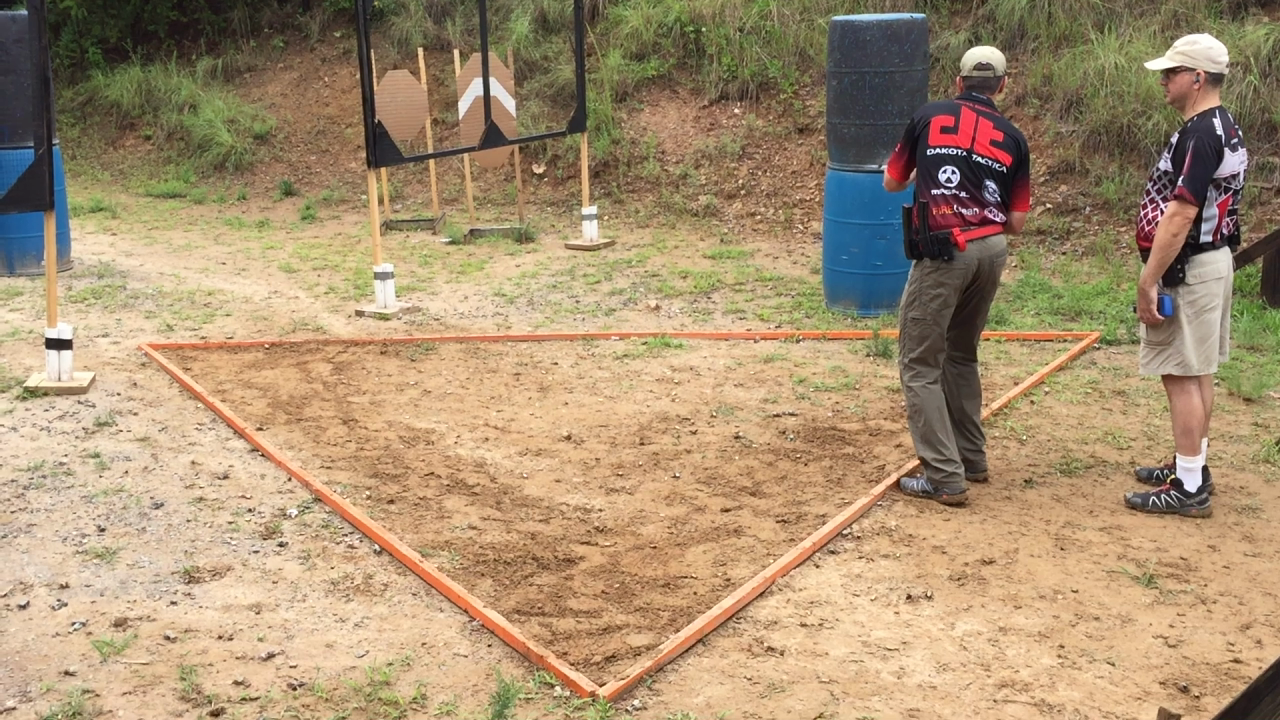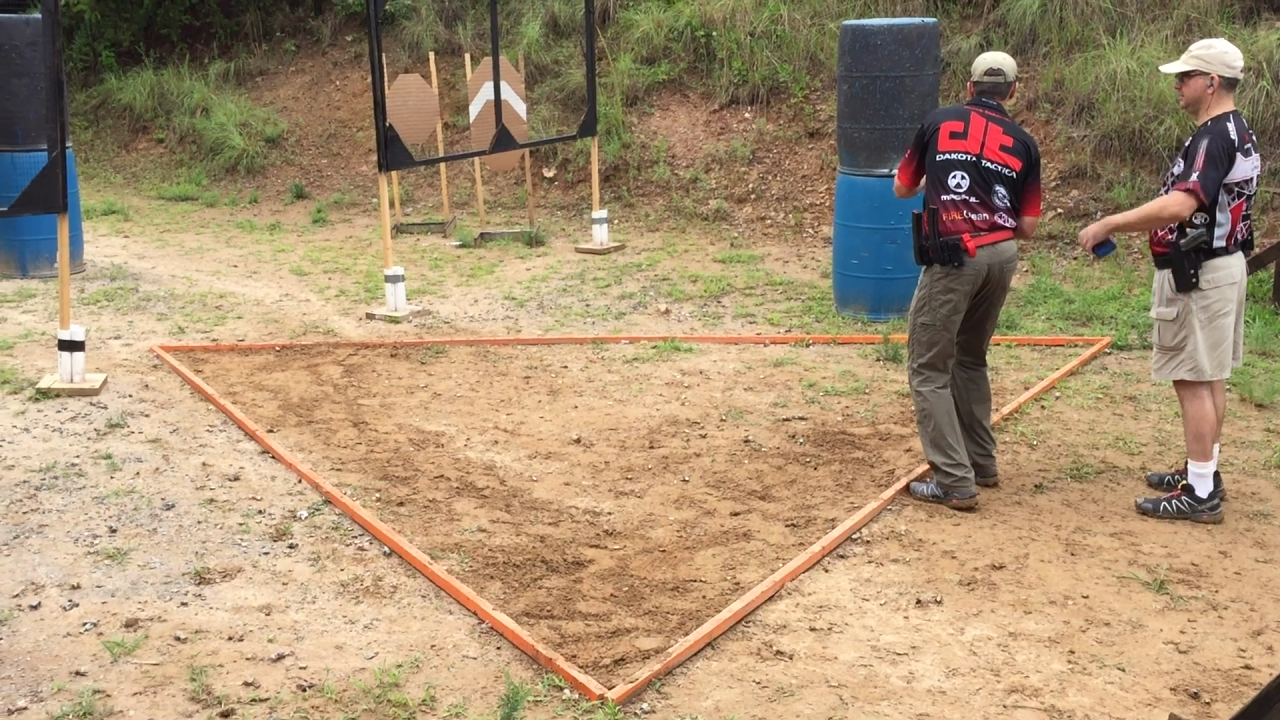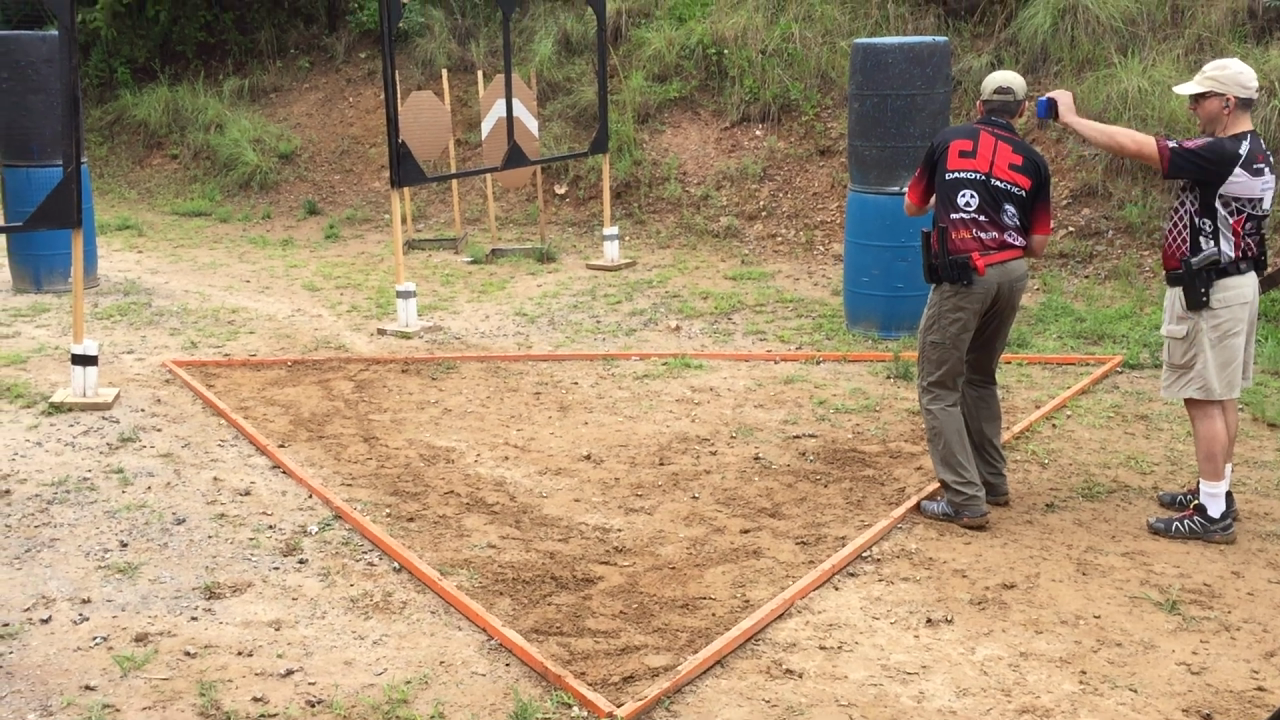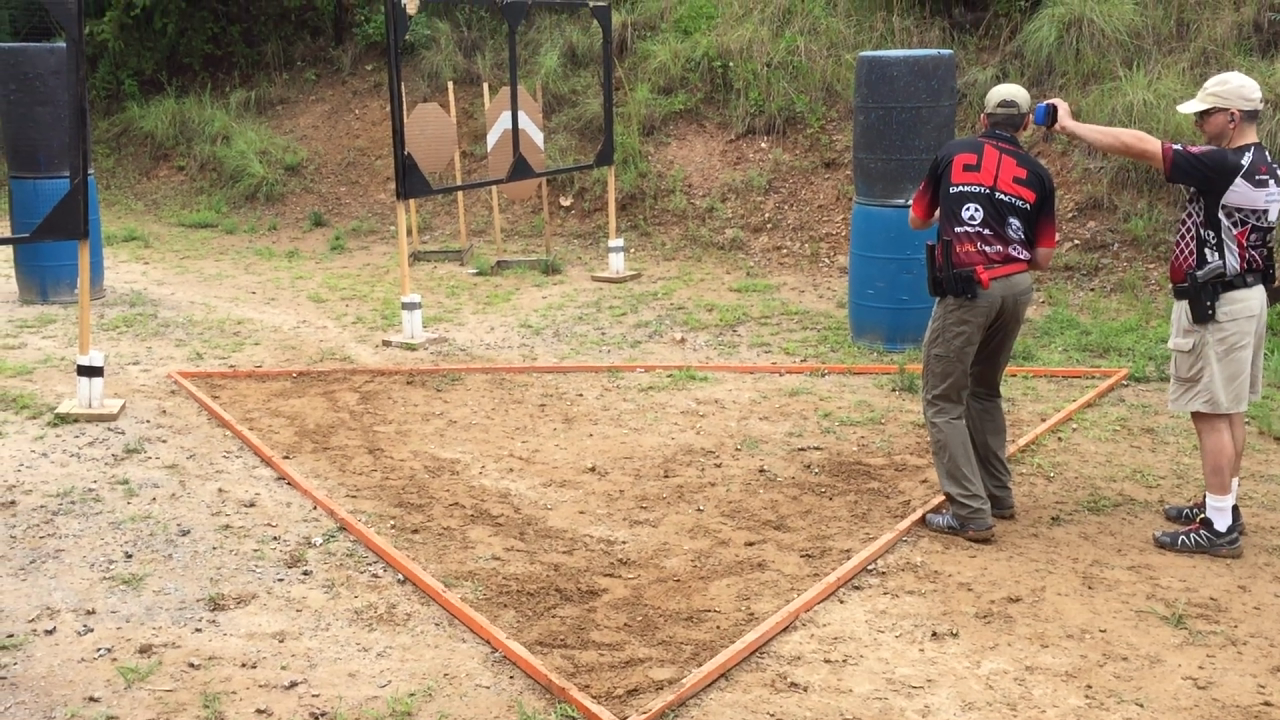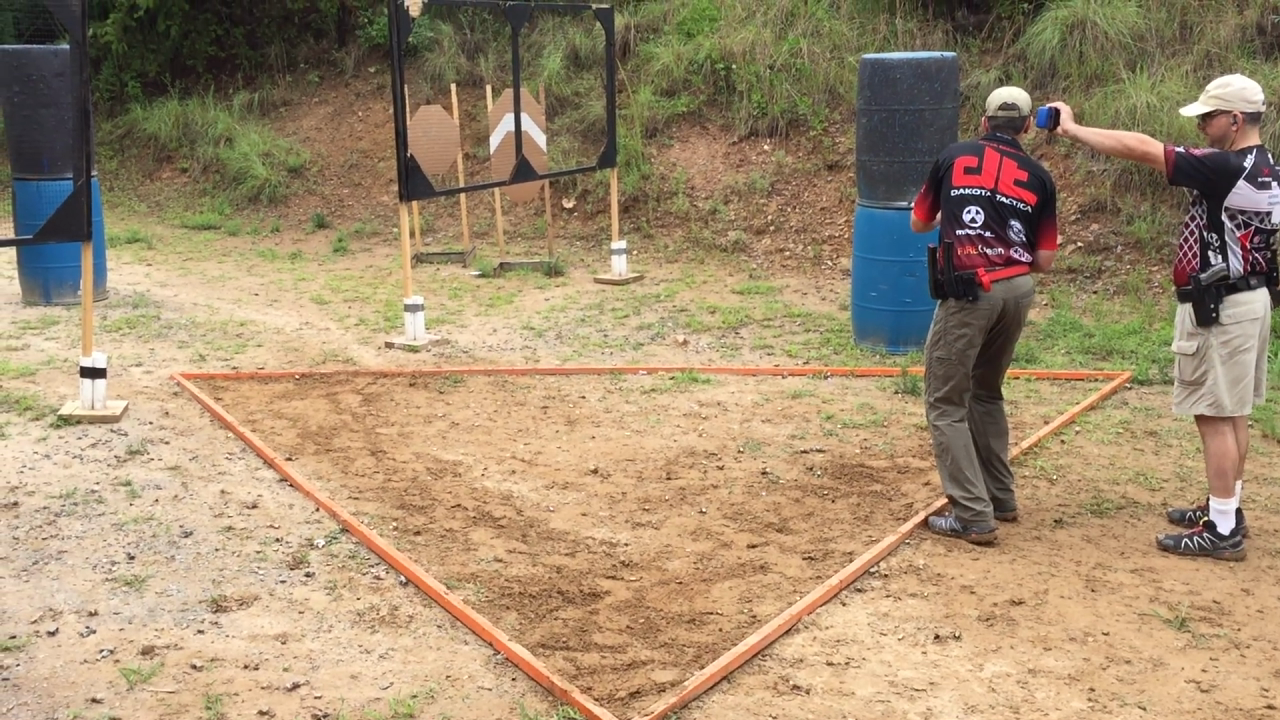
dt=0.4s
person 1, frame 1
left shoulder: (1200, 134)
right shoulder: (1222, 128)
left elbow: (1180, 215)
left wrist: (1149, 281)
left hip: (1186, 268)
right hip: (1210, 260)
left knee: (1182, 375)
right knee: (1198, 372)
left ankle: (1188, 488)
right ankle: (1190, 467)
person 1, frame 2
left shoulder: (1217, 137)
right shoulder: (1234, 132)
left elbow: (1178, 205)
left wrist: (1107, 226)
left hip: (1198, 273)
right hip: (1219, 265)
left knee: (1194, 380)
right knee: (1209, 377)
left ankle: (1200, 493)
right ankle: (1202, 473)
person 1, frame 3
left shoulder: (1224, 155)
right shoulder: (1254, 153)
left elbow: (1138, 146)
left wrist: (1072, 120)
left hip: (1209, 292)
right hip: (1234, 283)
left knee: (1205, 399)
right knee: (1221, 396)
left ankle: (1212, 513)
right ankle: (1215, 492)
person 1, frame 4
left shoulder: (1226, 166)
left elbow: (1139, 146)
left wrist: (1071, 126)
left hip: (1215, 305)
left knee: (1211, 413)
right knee: (1229, 409)
left ankle: (1217, 527)
right ankle: (1221, 506)
person 1, frame 5
left shoulder: (1229, 169)
left elbow: (1143, 148)
left wrist: (1074, 130)
left hip: (1220, 308)
left knee: (1216, 417)
right knee: (1233, 413)
left ankle: (1222, 531)
right ankle: (1225, 509)
person 2, frame 1
left shoulder: (928, 116)
right shoulder: (1013, 137)
left elbow: (892, 182)
right elbow: (1016, 221)
left hip: (944, 253)
right hip: (992, 251)
left knee: (920, 363)
right knee: (960, 354)
left ankle: (944, 477)
right ankle: (971, 458)
person 2, frame 2
left shoulder: (938, 122)
right shoulder: (1024, 143)
left elbow: (902, 188)
right elbow: (1027, 226)
left hip: (955, 258)
right hip: (1001, 257)
left knee: (929, 368)
right knee: (970, 359)
left ankle: (954, 482)
right ankle: (981, 463)
person 2, frame 3
left shoulder: (948, 141)
right shoulder: (1033, 162)
left elbow: (912, 207)
right elbow: (1037, 245)
left hip: (964, 276)
right hip: (1011, 275)
left knee: (939, 386)
right knee: (979, 377)
left ankle: (964, 500)
right ankle: (992, 481)
person 2, frame 4
left shoulder: (952, 154)
right shoulder: (1037, 175)
left elbow: (917, 220)
right elbow: (1042, 258)
left hip: (968, 290)
right hip: (1016, 289)
left knee: (943, 400)
right knee: (983, 390)
left ankle: (970, 513)
right ankle: (997, 495)
person 2, frame 5
left shoulder: (953, 157)
right shoulder: (1039, 177)
left elbow: (919, 223)
right elbow: (1044, 260)
left hip: (969, 293)
right hip: (1018, 291)
left knee: (946, 402)
right knee: (986, 393)
left ankle: (973, 515)
right ankle: (1000, 497)
